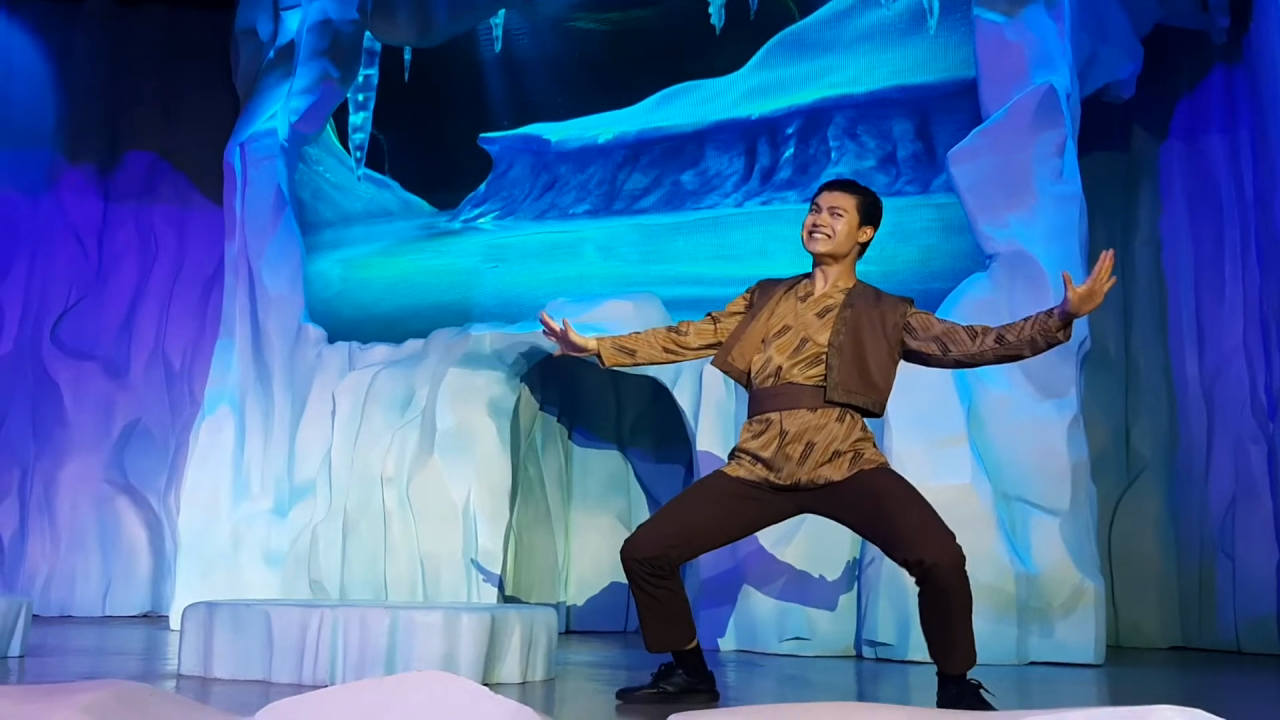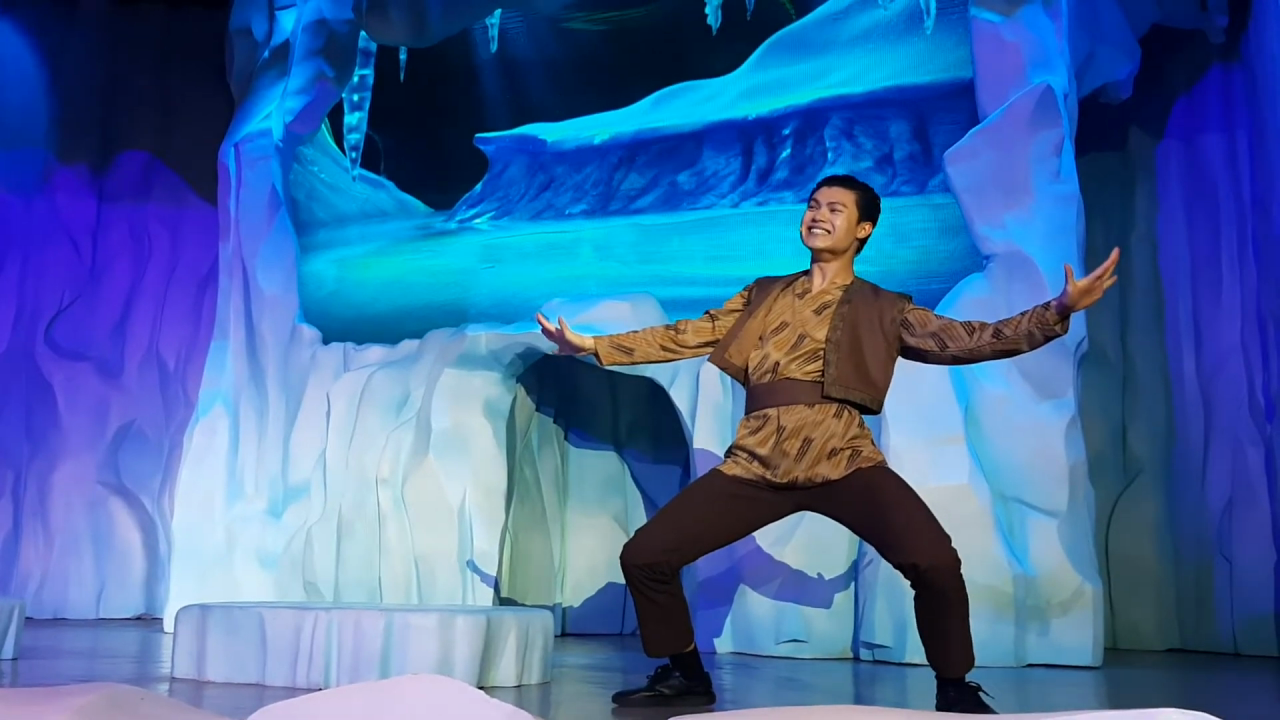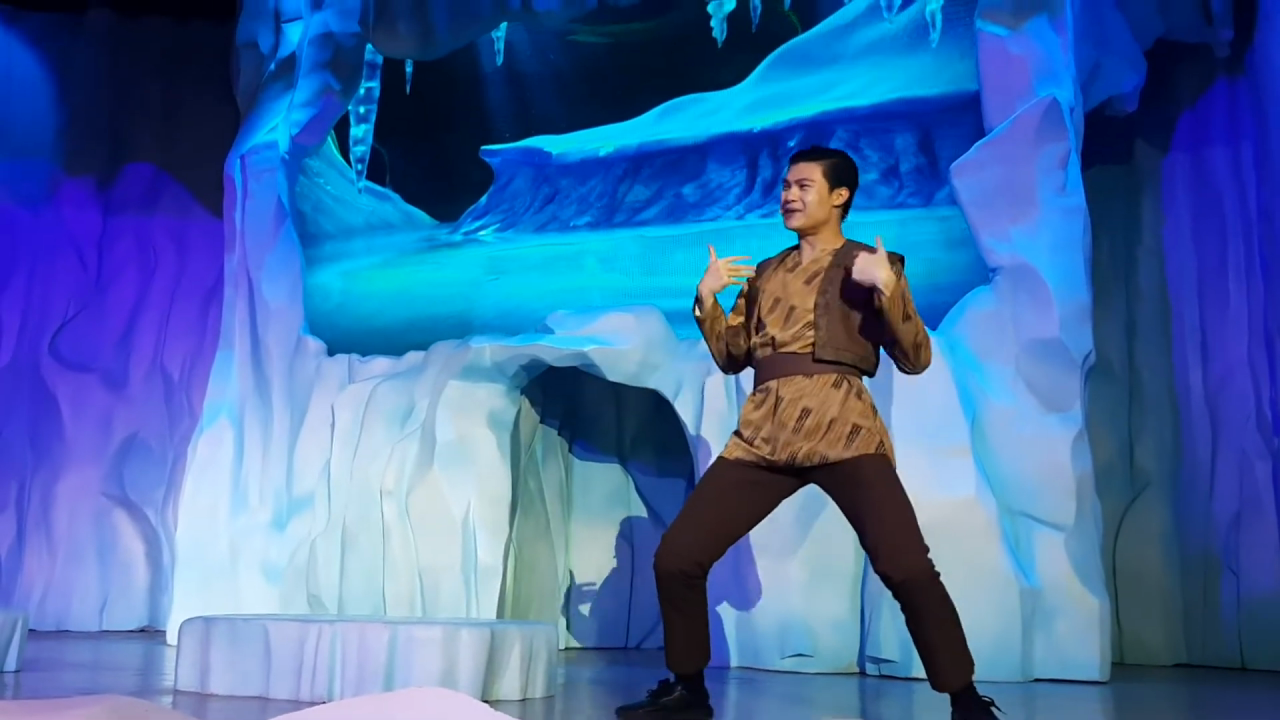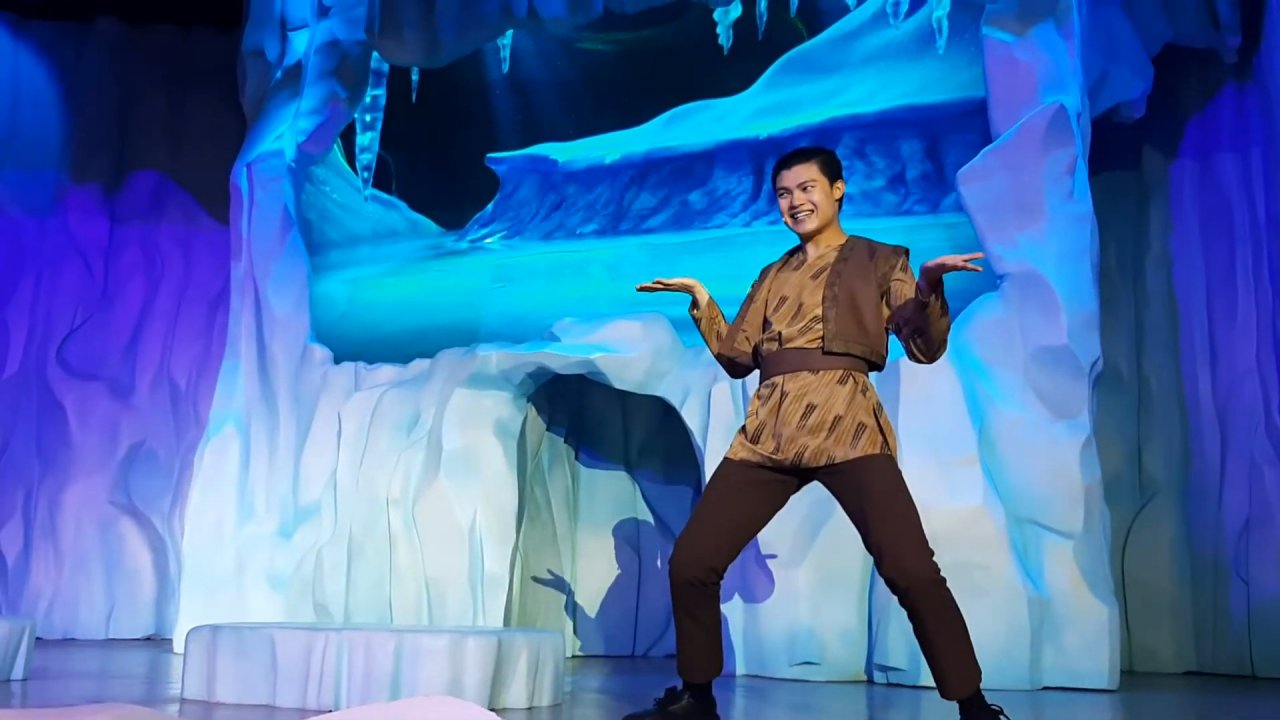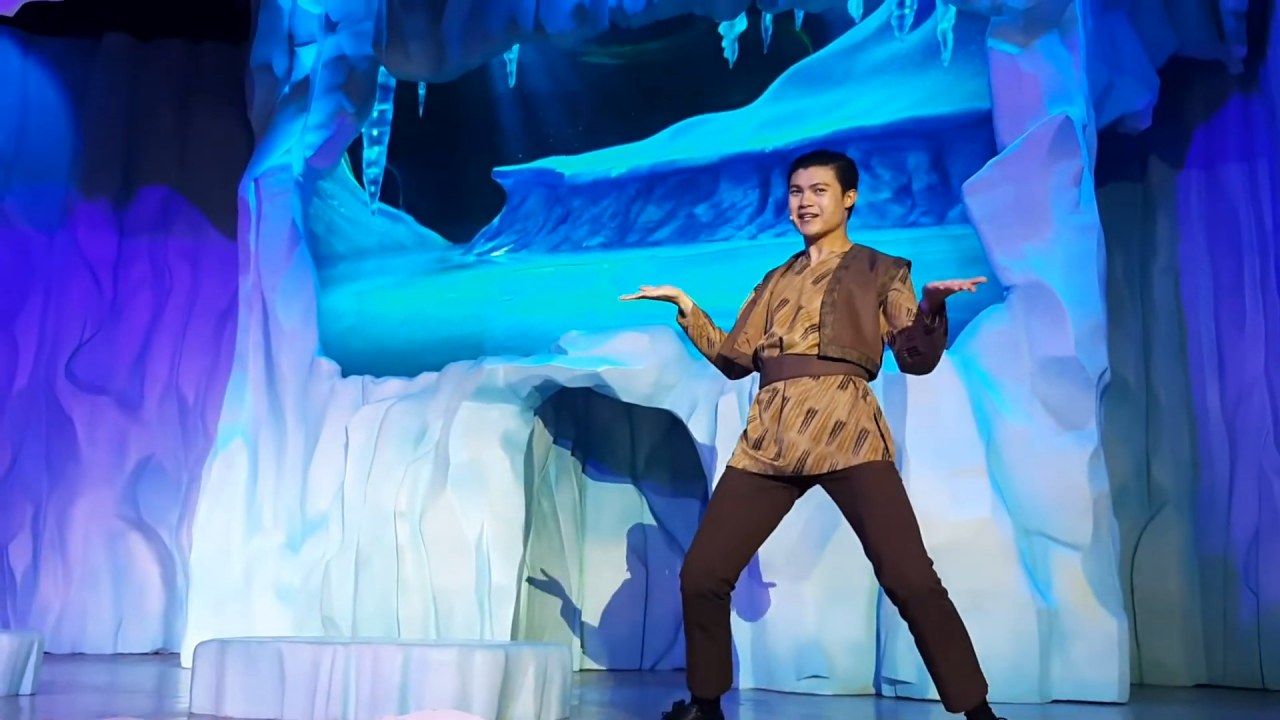
dt=1s
person 1, frame 1
left shoulder: (886, 314)
right shoulder: (765, 299)
left elbow: (968, 345)
right elbow: (690, 338)
left wrist: (1061, 317)
right wrist: (596, 346)
left hip: (845, 463)
right hip: (758, 467)
left knee: (940, 560)
right knee: (644, 551)
left ankle: (956, 687)
right ankle: (689, 674)
person 1, frame 2
left shoulder: (884, 310)
right shoulder: (762, 295)
left elbow: (966, 341)
right elbow: (686, 337)
left wrist: (1059, 310)
right wrist: (592, 344)
left hip: (842, 460)
right hip: (755, 463)
left knee: (936, 562)
right knee: (643, 556)
left ankle: (954, 688)
right ankle: (685, 676)
person 1, frame 3
left shoulder: (872, 264)
right shoulder: (766, 271)
left elbow: (915, 359)
right elbow: (731, 357)
left wrist: (888, 288)
right wrist: (707, 298)
left hip: (843, 430)
right hip: (763, 435)
left knee: (908, 568)
right knee: (676, 558)
person 1, frame 4
left shoulder: (880, 261)
right shoulder: (773, 276)
left elbow: (925, 349)
right elbow: (737, 358)
left wrist: (929, 286)
right wrist: (701, 299)
left hip: (846, 427)
right hip: (766, 433)
left knee: (912, 571)
right knee: (690, 563)
person 1, frame 5
left shoulder: (882, 271)
right shoulder: (776, 280)
left elbow: (918, 359)
right elbow: (737, 358)
left wrist: (933, 306)
right wrist: (686, 305)
left hip: (848, 432)
right hip: (768, 438)
left knee: (910, 580)
right knee: (701, 574)
